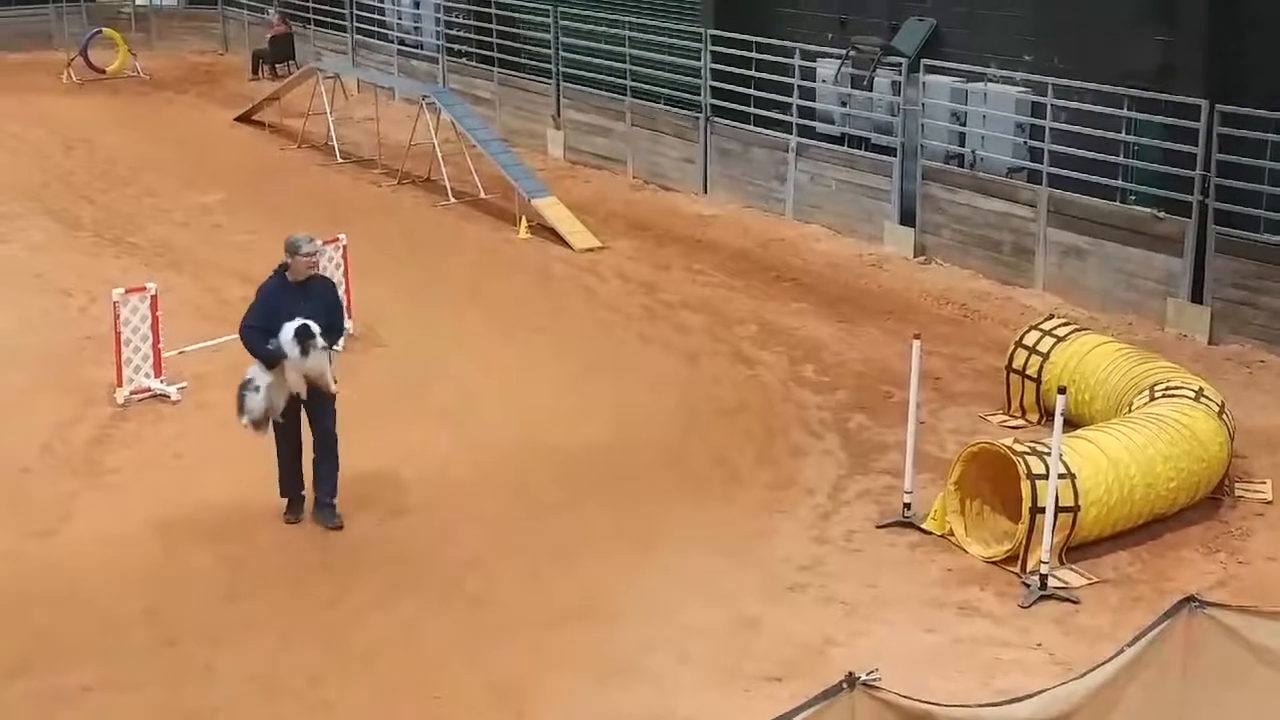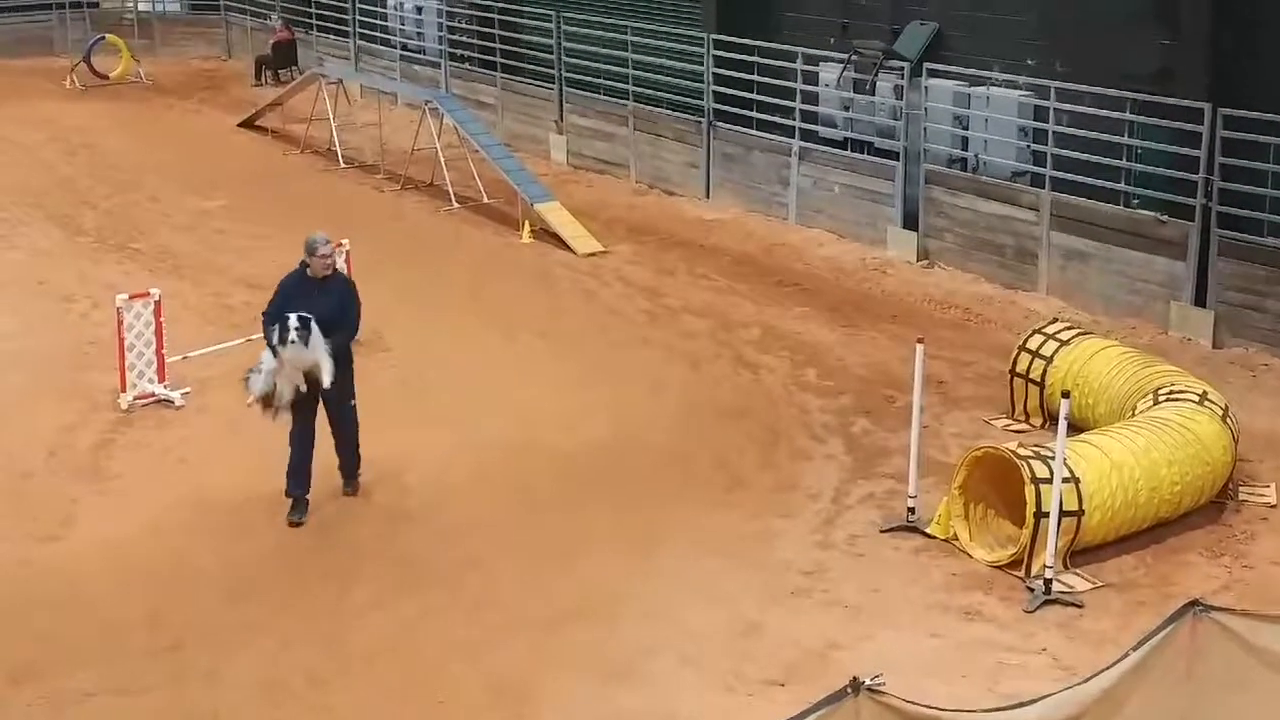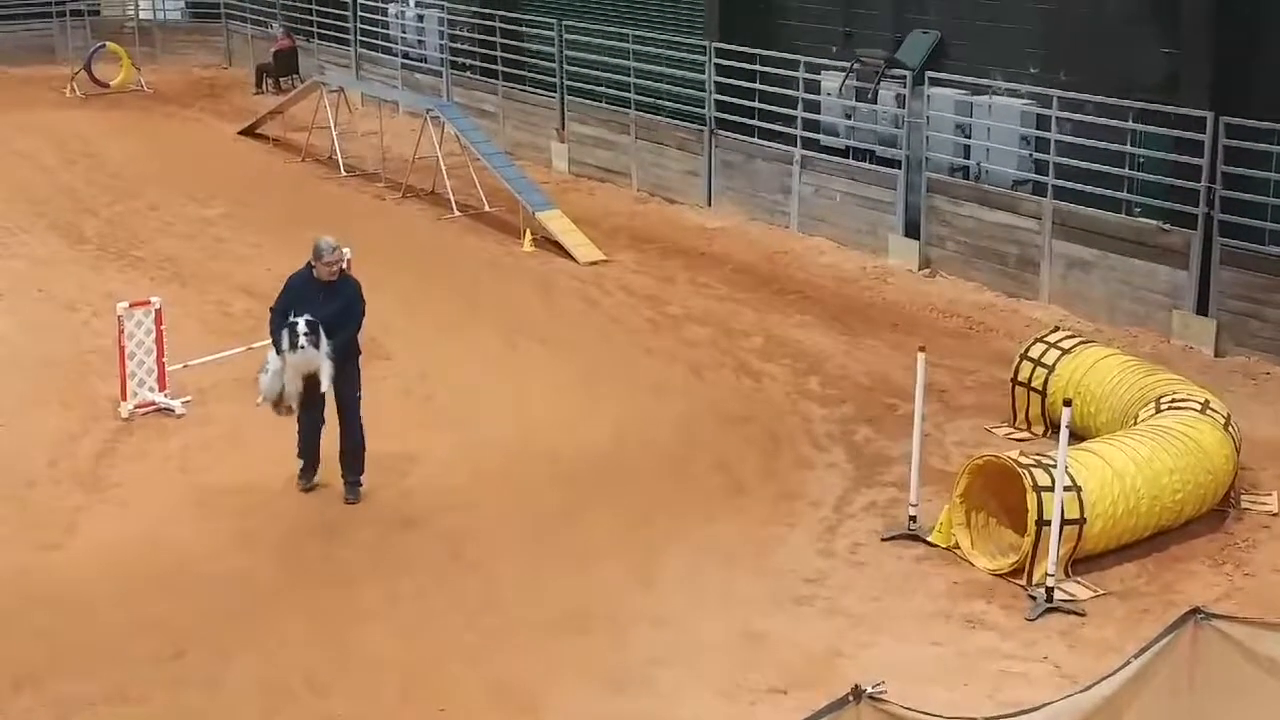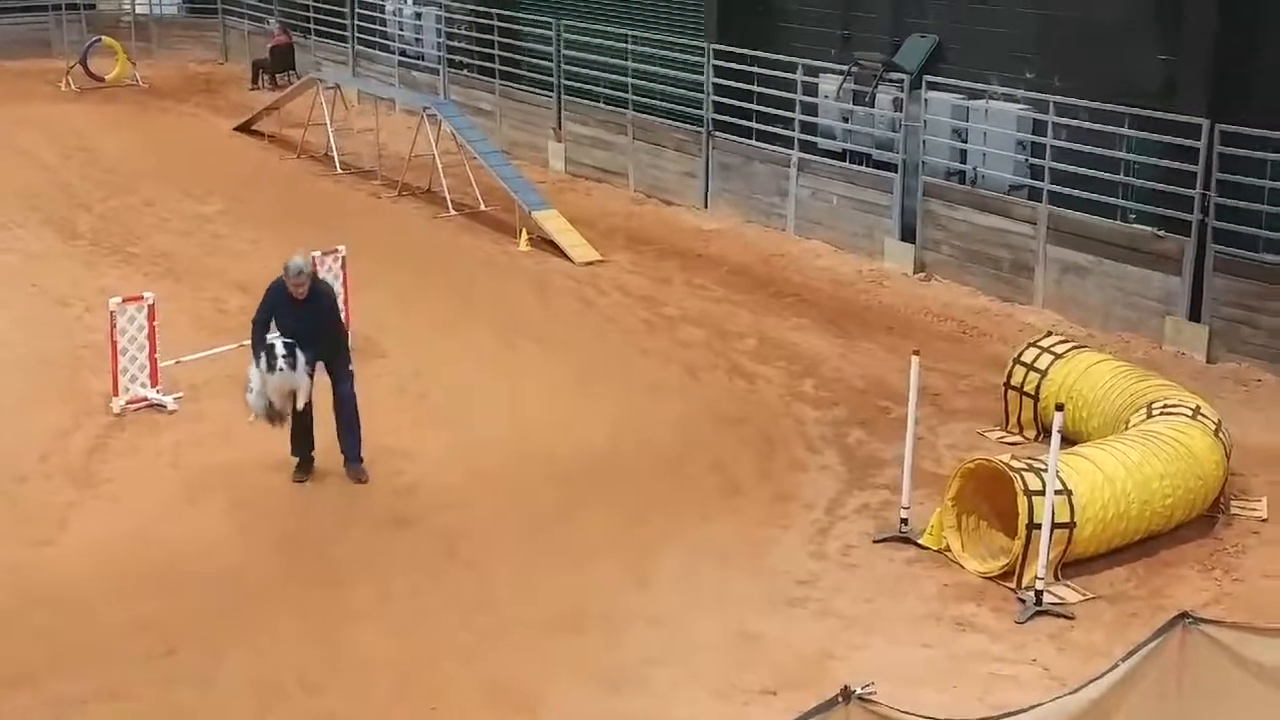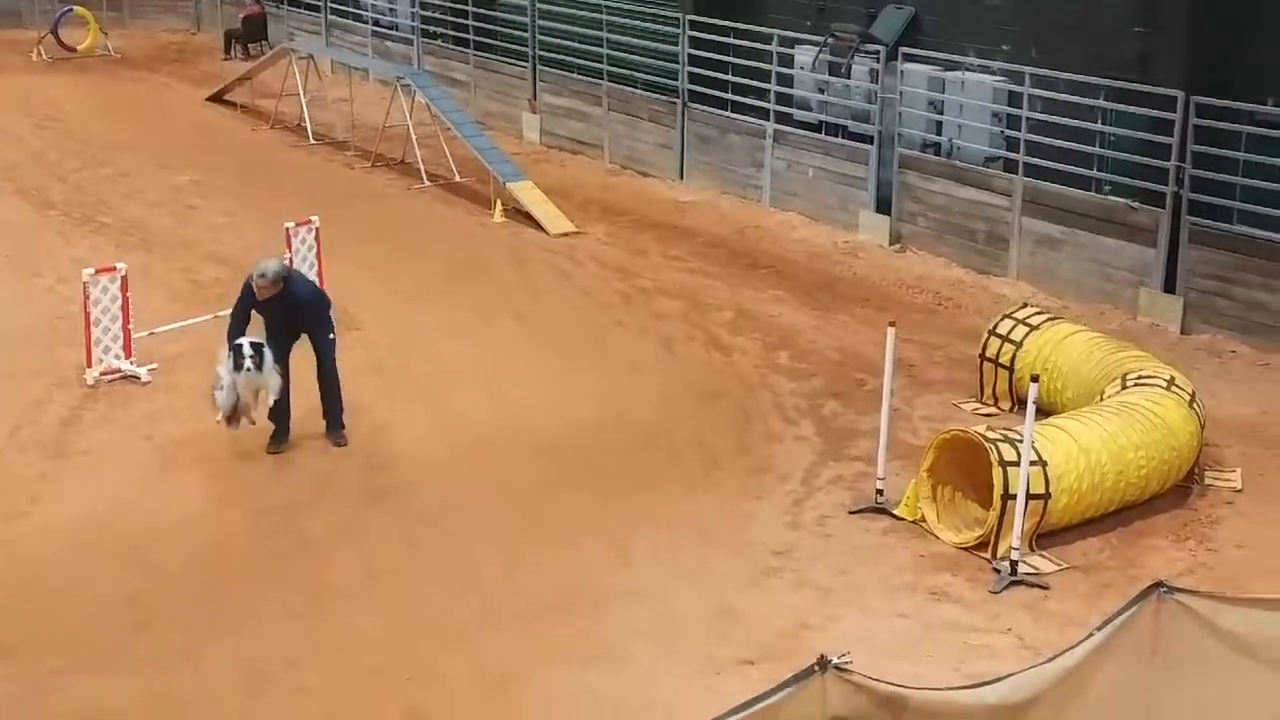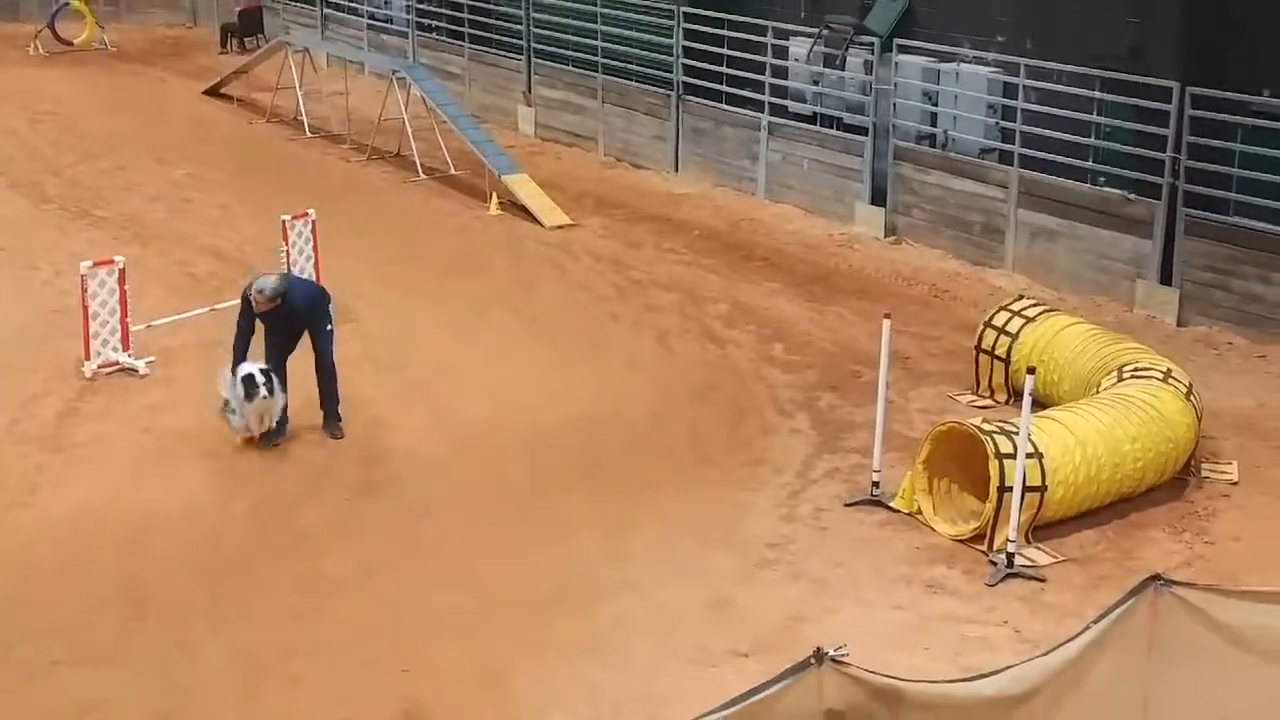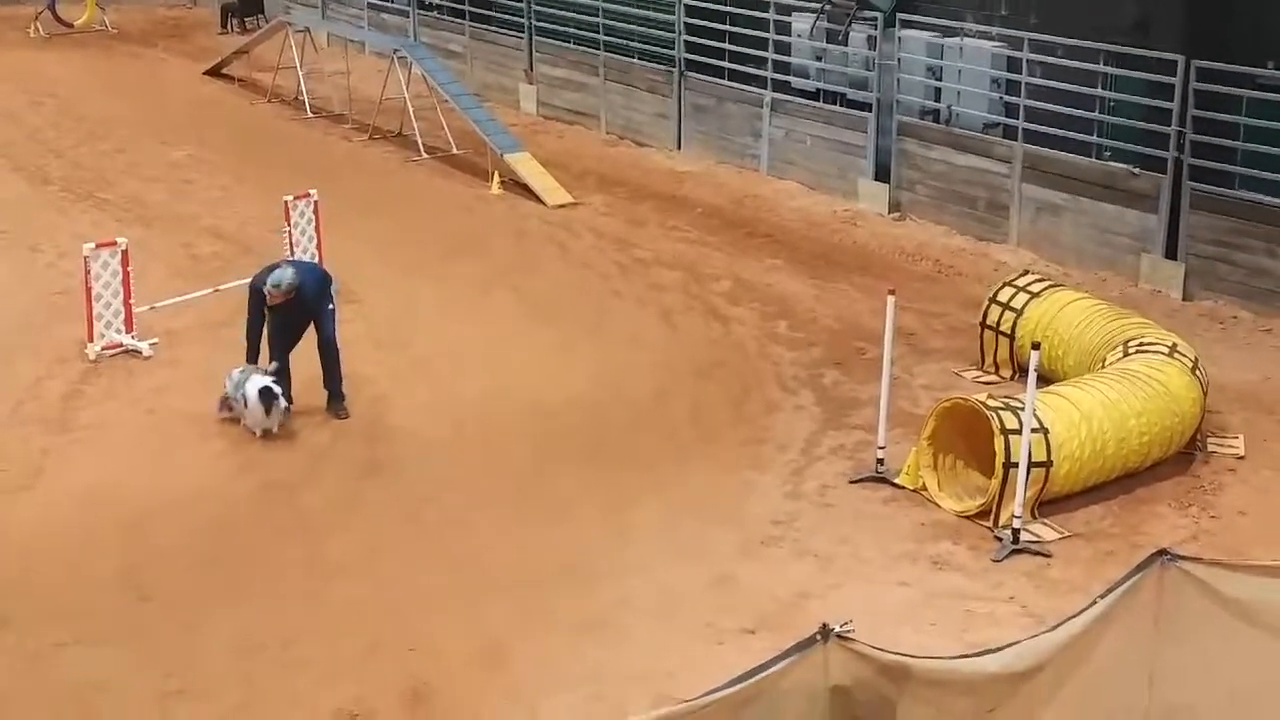
dt=0.4s
person 1, frame 1
left shoulder: (325, 287)
right shoulder: (271, 290)
left elbow: (336, 328)
right elbow: (248, 331)
right wrist: (272, 357)
left knee: (326, 435)
right knee: (287, 438)
left ankle: (325, 503)
right ankle: (294, 498)
person 1, frame 2
left shoulder: (343, 285)
right shoulder: (291, 284)
left elbow: (350, 328)
right elbow: (270, 319)
left wrist: (326, 348)
right wrist: (280, 349)
left hip: (336, 365)
left knee: (344, 423)
right knee: (301, 430)
left ankle: (350, 474)
right ankle: (298, 498)
person 1, frame 3
left shoulder: (350, 286)
right shoulder: (297, 282)
left elbow: (353, 327)
right elbow: (278, 315)
left wrist: (329, 349)
right wrist: (282, 347)
left hip: (343, 359)
left knee: (350, 417)
right knee: (309, 414)
left ankle: (352, 479)
right ankle: (309, 465)
person 1, frame 4
left shoulder: (324, 294)
right shoulder: (275, 291)
left elbow: (329, 334)
right elbow: (259, 326)
left wrist: (306, 363)
left hip: (331, 347)
right hip: (296, 348)
left knee: (344, 396)
left ankle: (353, 459)
right ankle: (304, 459)
person 1, frame 5
left shoulder: (302, 292)
right shoulder: (251, 286)
left elbow: (296, 329)
right elbow: (238, 320)
left hip: (315, 318)
right hip: (279, 322)
left knee: (327, 365)
right knee: (277, 368)
left ankle: (334, 426)
right ankle: (280, 429)
person 1, frame 6
left shoulder: (298, 301)
right shoulder: (250, 295)
left elbow: (290, 340)
right elbow: (243, 334)
left hip: (315, 310)
left knee: (325, 360)
right knee: (274, 364)
left ankle: (331, 418)
right ankle: (277, 423)
person 1, frame 7
left shoulder: (308, 294)
right shoulder: (258, 285)
left elbow: (295, 331)
right elbow: (254, 324)
left wrist: (277, 362)
right wrist: (251, 364)
left hip: (319, 289)
left knee: (327, 340)
right knee: (277, 345)
left ankle: (335, 398)
